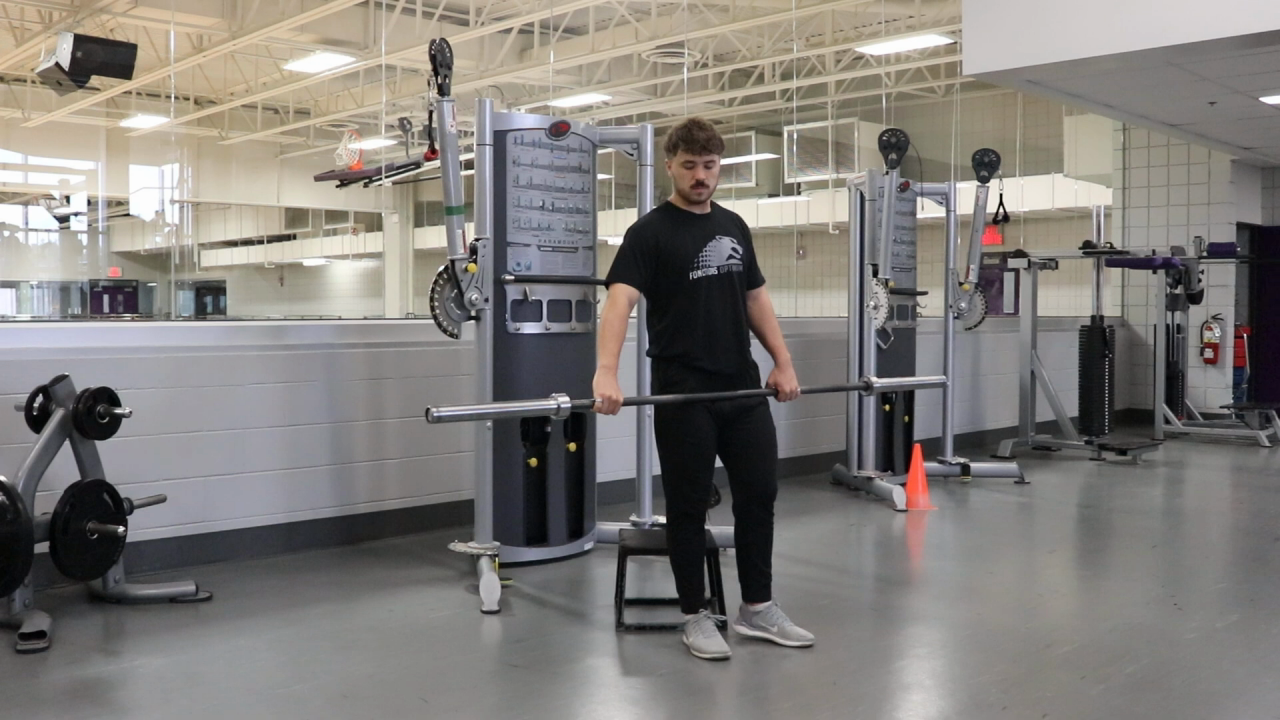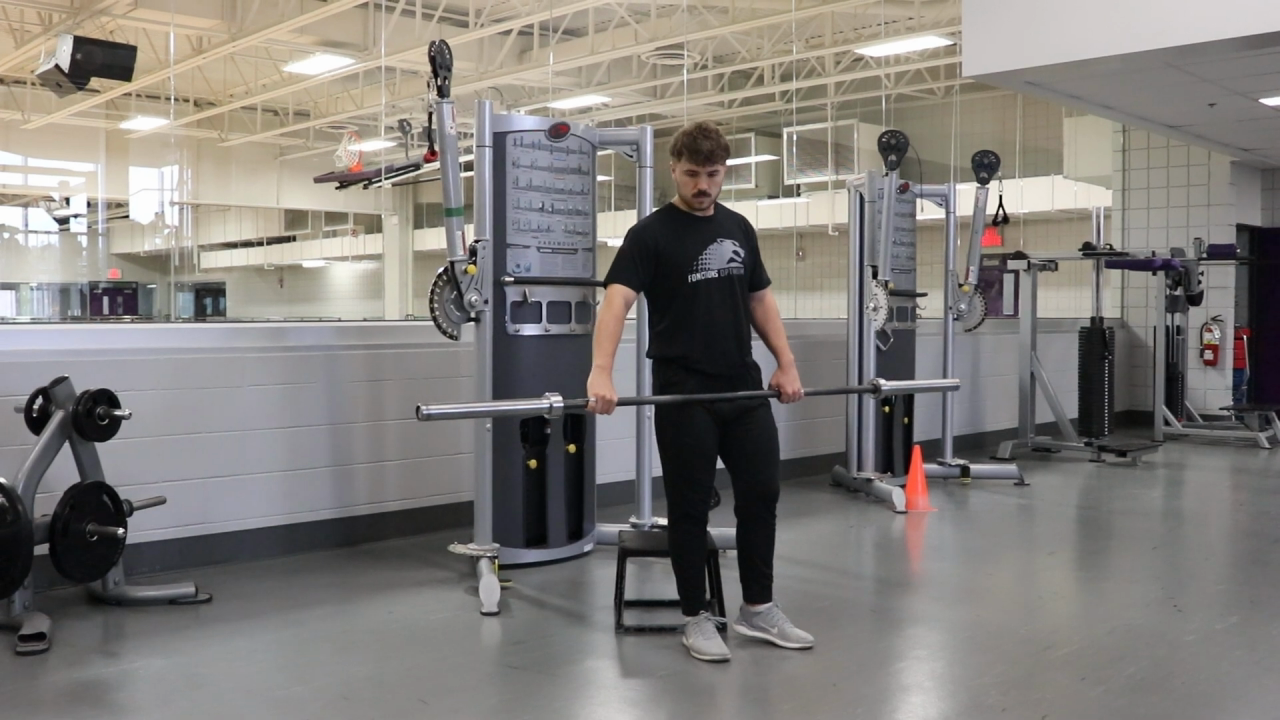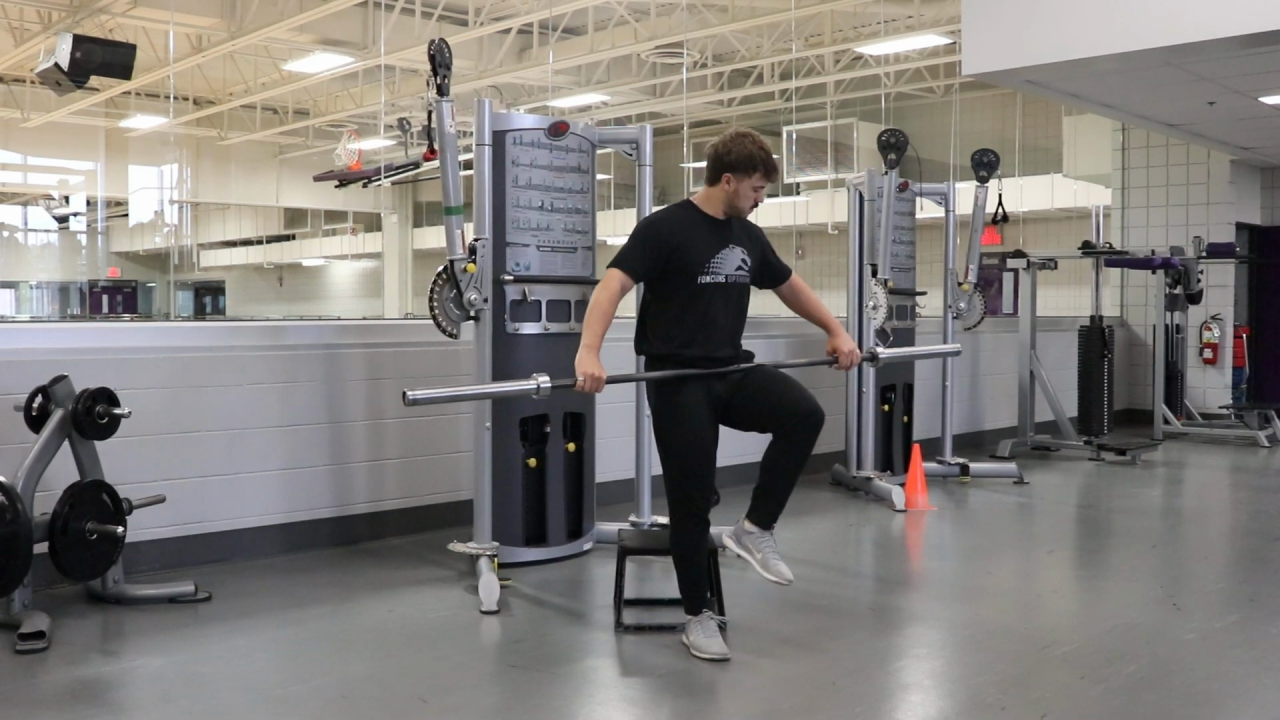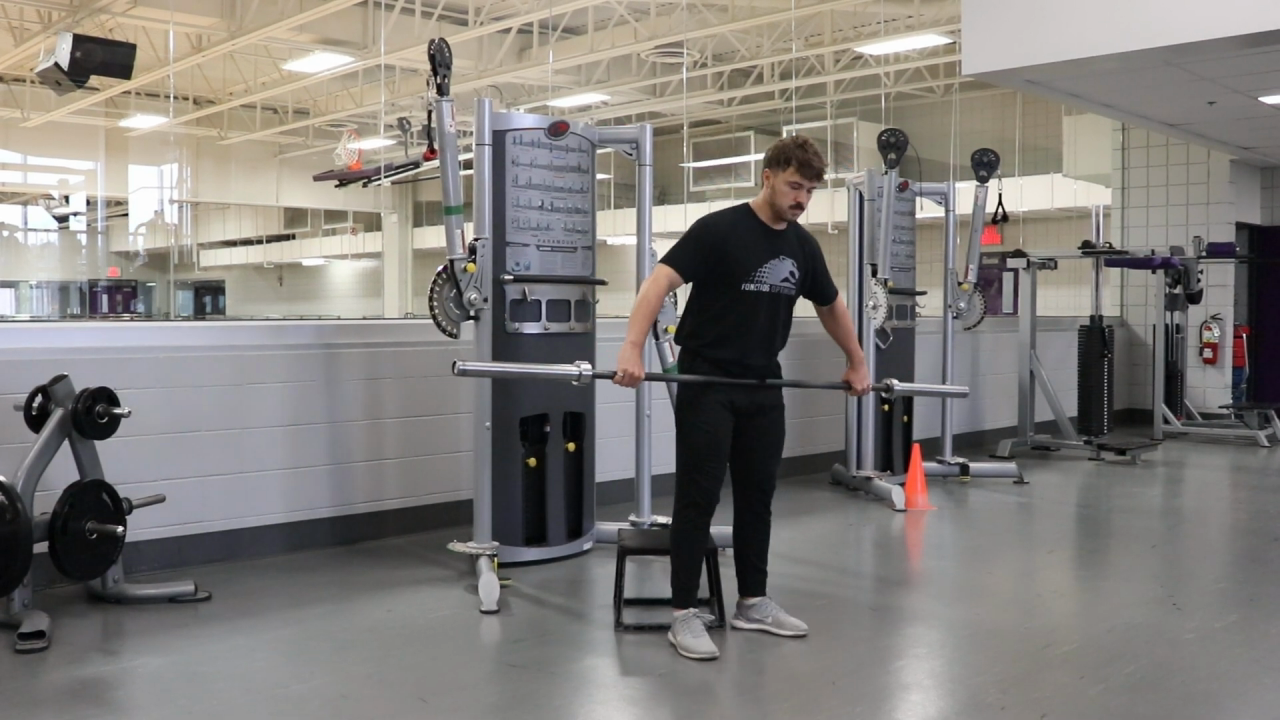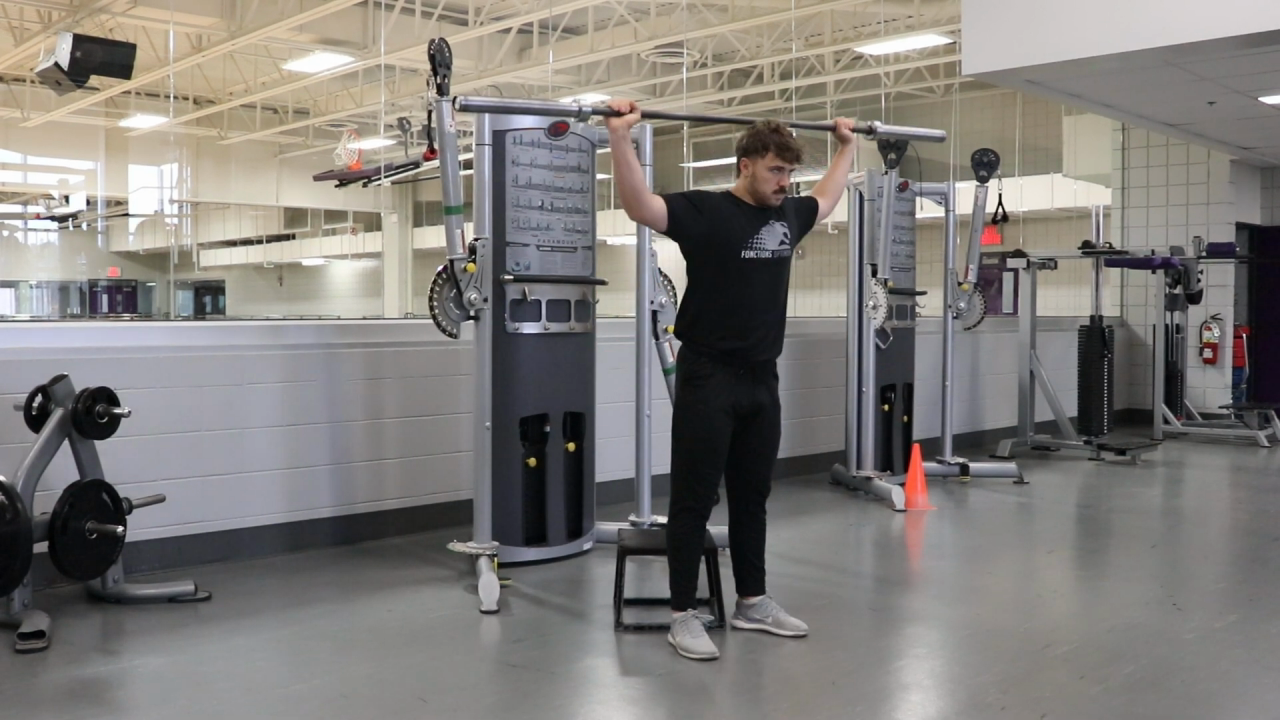
dt=1s
person 1, frame 1
left shoulder: (733, 227)
right shoulder: (650, 232)
left elbow: (756, 297)
right elbow: (620, 300)
left wrist: (783, 362)
right wrist: (606, 373)
left hip: (743, 387)
right hip: (683, 392)
left knee: (758, 494)
right knee: (688, 505)
left ankle: (757, 608)
right ankle: (696, 616)
person 1, frame 2
left shoulder: (739, 228)
right shoulder: (652, 234)
left elbow: (760, 299)
right elbow: (617, 299)
left wrist: (786, 363)
right wrist: (601, 372)
left hip: (744, 387)
right hip: (683, 392)
left knee: (761, 494)
right knee: (690, 507)
left ankle: (758, 608)
right ankle: (696, 617)
person 1, frame 3
left shoulder: (748, 235)
right shoulder: (664, 229)
left elbow: (788, 285)
right elbow: (613, 284)
left wrist: (836, 330)
right wrist: (589, 351)
left hip: (734, 371)
right hip: (678, 381)
left knee: (804, 414)
right knee: (691, 501)
left ankle: (754, 528)
right ankle: (698, 615)
person 1, frame 4
left shoulder: (805, 247)
right shoulder: (719, 231)
left elbow: (831, 307)
right elbow: (660, 282)
left wrist: (856, 362)
right wrist: (633, 349)
left hip: (763, 385)
right hip: (706, 384)
left knee: (758, 495)
right knee: (698, 497)
left ankle: (753, 601)
right ankle: (684, 613)
person 1, frame 5
left shoulder: (785, 215)
right shoulder: (706, 210)
left elbow: (824, 202)
right elbow: (641, 206)
left wrist: (844, 148)
right wrist: (621, 139)
left hip: (761, 381)
right hip: (708, 379)
left knee: (752, 496)
right knee: (694, 500)
left ankle: (752, 601)
right ankle: (683, 616)
